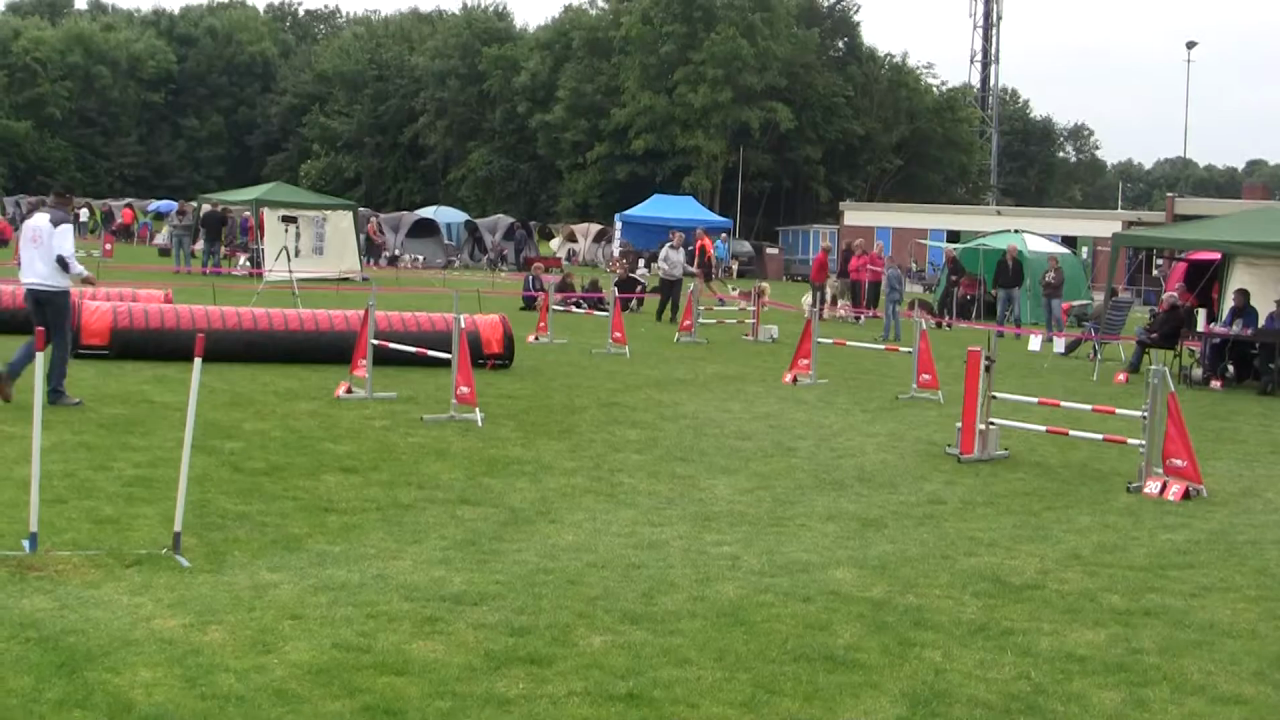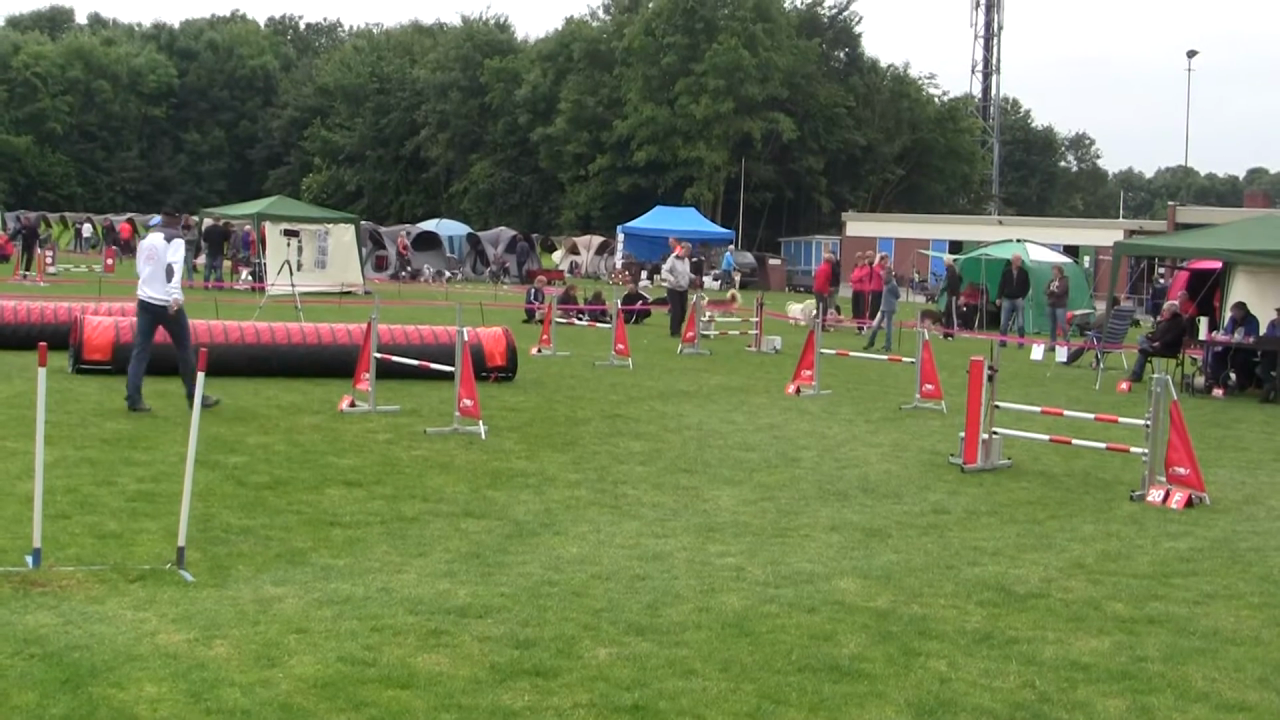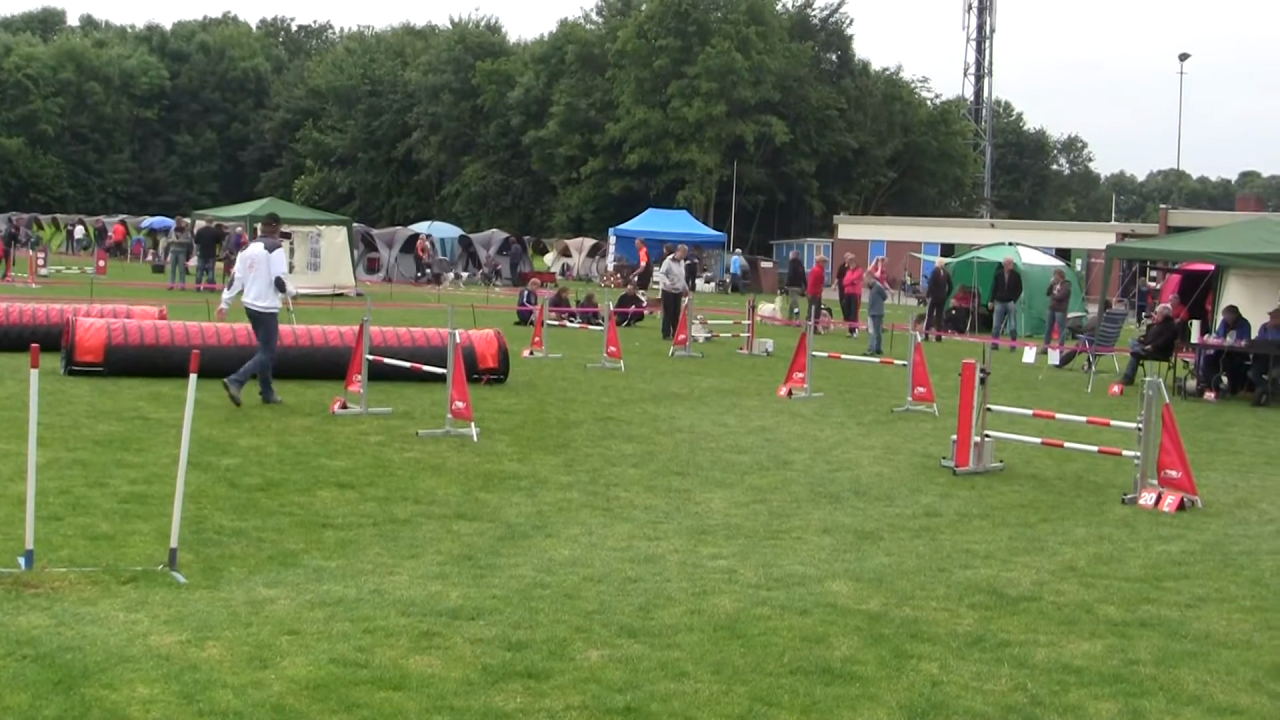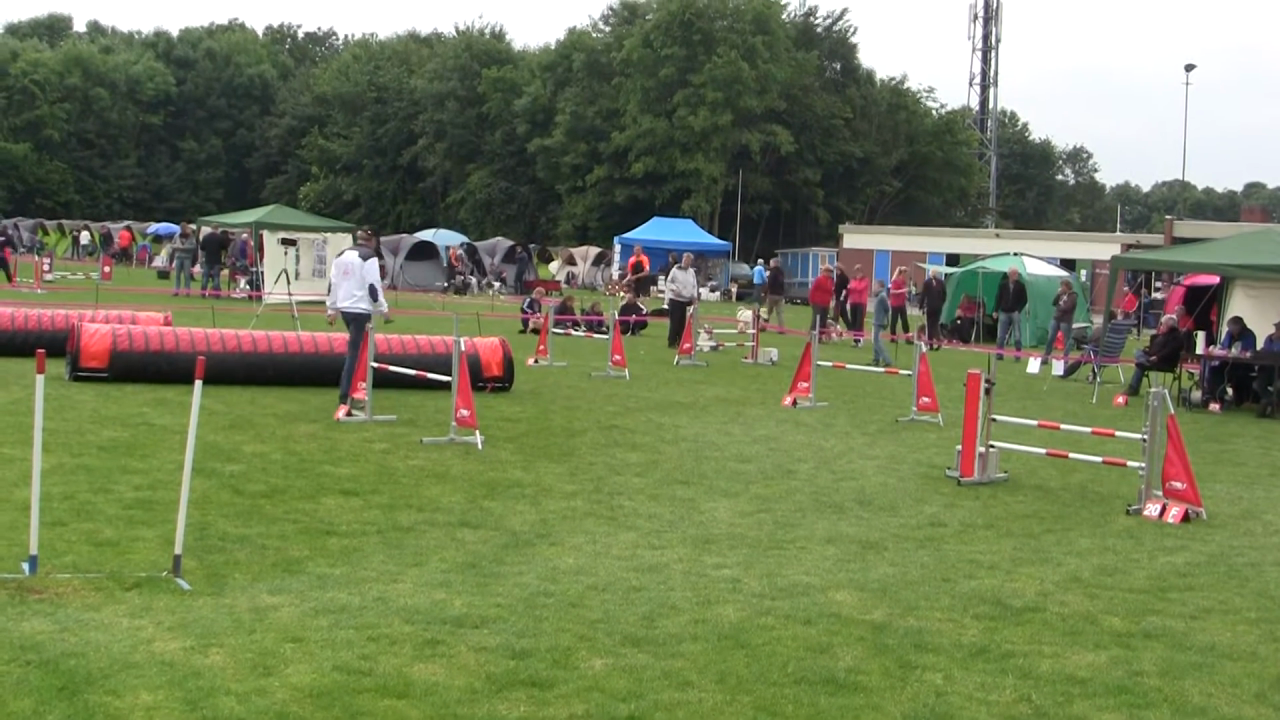
dt=0.7s
person 1, frame 1
left shoulder: (31, 219)
right shoulder: (63, 221)
left elbow: (22, 254)
right elbow: (63, 257)
right wrist: (83, 274)
left hip: (31, 287)
right hip: (54, 288)
right knee: (61, 341)
right ankle: (56, 392)
person 1, frame 2
left shoulder: (146, 239)
right shoulder: (175, 239)
right elbow: (173, 267)
right wrist: (175, 295)
left hip: (145, 301)
right hip: (169, 302)
left knee: (141, 349)
right knee: (184, 349)
left ankle: (133, 398)
right ankle: (195, 396)
person 1, frame 3
left shoulder: (247, 248)
right shoulder: (275, 248)
left elbow: (236, 277)
right elbow: (279, 279)
left wrist: (225, 303)
right wrist: (291, 292)
left hip: (250, 305)
right hip: (266, 308)
left knee: (268, 348)
right knee: (266, 353)
left ankle: (268, 393)
right ankle: (235, 381)
person 1, frame 4
left shoulder: (341, 255)
right shoulder: (369, 257)
left elbow: (333, 283)
right elbow: (373, 285)
left wrist: (331, 309)
right wrist: (384, 309)
left hip: (344, 308)
right hip: (361, 310)
left knee: (358, 351)
right knee: (355, 353)
left ankle: (347, 393)
right ankle: (344, 399)
